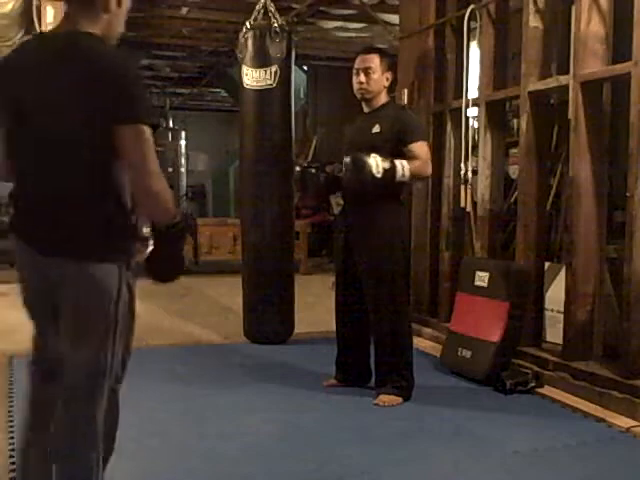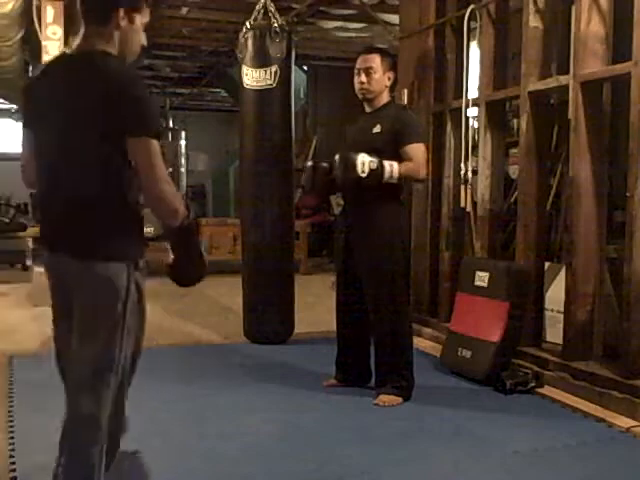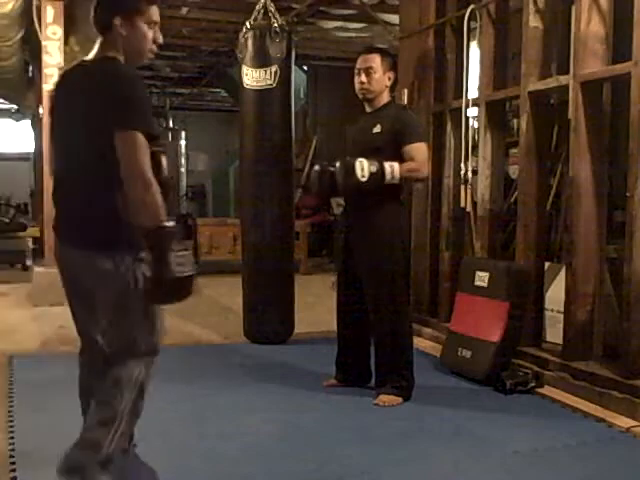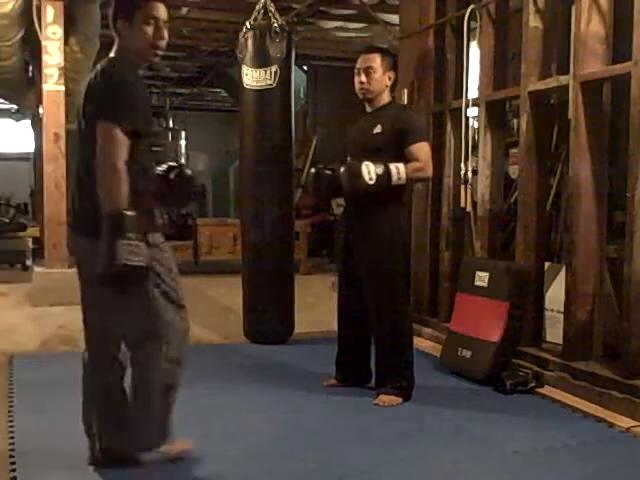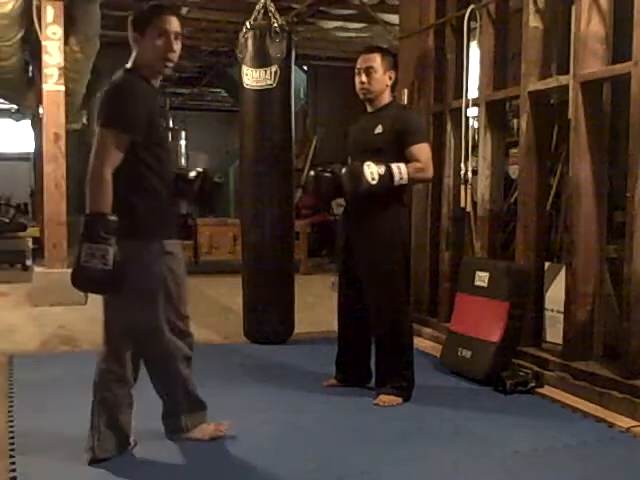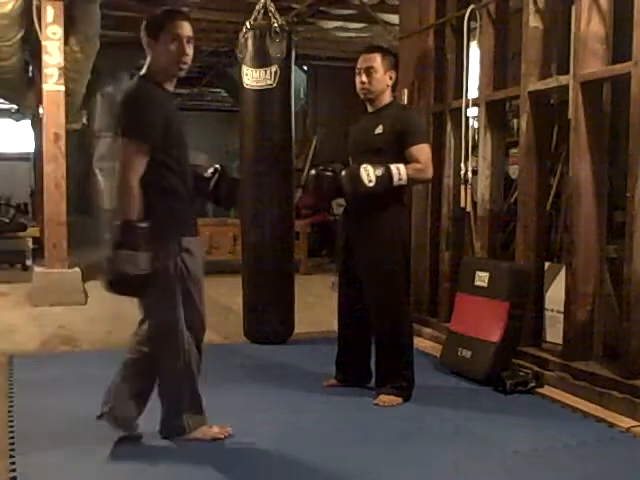
dt=0.2s
person 1, frame 1
right shoulder: (114, 70)
right elbow: (144, 179)
right wrist: (171, 229)
right hip: (95, 250)
left knee: (50, 365)
right knee: (91, 382)
person 1, frame 2
left shoulder: (41, 82)
right shoulder: (123, 85)
left elbow: (30, 174)
right elbow: (154, 184)
right wrist: (185, 232)
left hip: (57, 245)
right hip: (107, 251)
left knee: (78, 361)
right knee: (102, 374)
person 1, frame 3
left shoulder: (68, 84)
right shoulder: (124, 84)
right elbow: (138, 178)
left hip: (71, 239)
right hip: (114, 244)
left knee: (98, 349)
right knee: (135, 353)
person 1, frame 4
left shoulder: (101, 79)
right shoulder: (123, 83)
right elbow: (111, 165)
right wrist: (122, 232)
left hip: (89, 232)
right hip: (116, 233)
left knee: (103, 342)
right knee: (162, 330)
left ankle: (106, 442)
right ankle: (147, 438)
person 1, frame 5
left shoulder: (135, 91)
right shoulder: (130, 92)
right elbow: (101, 169)
right wrist: (96, 231)
left hip: (132, 234)
right hip: (147, 238)
left knee: (123, 339)
right knee: (167, 333)
left ankle: (106, 438)
right ankle: (185, 419)
person 1, frame 6
left shoulder: (157, 97)
right shoulder: (145, 100)
right elbow: (129, 178)
left hip: (164, 233)
right hip: (169, 236)
left knee: (159, 326)
right knee: (183, 328)
left ankle: (121, 407)
right ankle: (183, 420)
person 2, frame 1
left shoulder: (401, 118)
right shoulder: (354, 126)
left elbow: (424, 166)
left wrist: (386, 168)
left hip: (384, 219)
right hip: (352, 218)
left knee: (388, 303)
right knee: (349, 300)
left ankle: (396, 382)
right ankle: (351, 370)
person 2, frame 2
left shoulder: (401, 119)
right shoulder: (356, 125)
left elbow: (418, 169)
left wrist: (375, 168)
right wrist: (333, 176)
left hip: (385, 220)
right hip: (352, 218)
left knee: (388, 303)
right knee: (349, 300)
left ankle: (396, 382)
right ankle: (351, 370)
person 2, frame 3
left shoulder: (402, 119)
right shoulder: (357, 126)
left elbow: (421, 168)
left wrist: (375, 171)
right wrist: (336, 179)
left hip: (386, 221)
right hip: (354, 218)
left knee: (389, 303)
right knee: (350, 300)
left ankle: (396, 382)
right ankle: (352, 371)
person 2, frame 4
left shoulder: (403, 119)
right shoulder: (357, 126)
left elbow: (424, 168)
left wrist: (382, 173)
right wrist: (335, 181)
left hip: (387, 221)
right hip: (354, 219)
left knee: (389, 303)
right knee: (351, 300)
left ankle: (396, 382)
right ankle: (351, 371)
person 2, frame 5
left shoulder: (403, 119)
right shoulder: (358, 126)
left elbow: (425, 168)
left wrist: (383, 173)
right wrist: (335, 182)
left hip: (387, 221)
right hip: (355, 219)
left knee: (389, 303)
right knee: (351, 300)
left ankle: (397, 383)
right ankle: (352, 371)
person 2, frame 6
left shoulder: (404, 119)
right shoulder: (358, 126)
left elbow: (424, 170)
left wrist: (383, 174)
right wrist: (335, 182)
left hip: (387, 221)
right hip: (355, 219)
left knee: (389, 303)
right knee: (351, 300)
left ankle: (397, 383)
right ankle: (351, 371)
